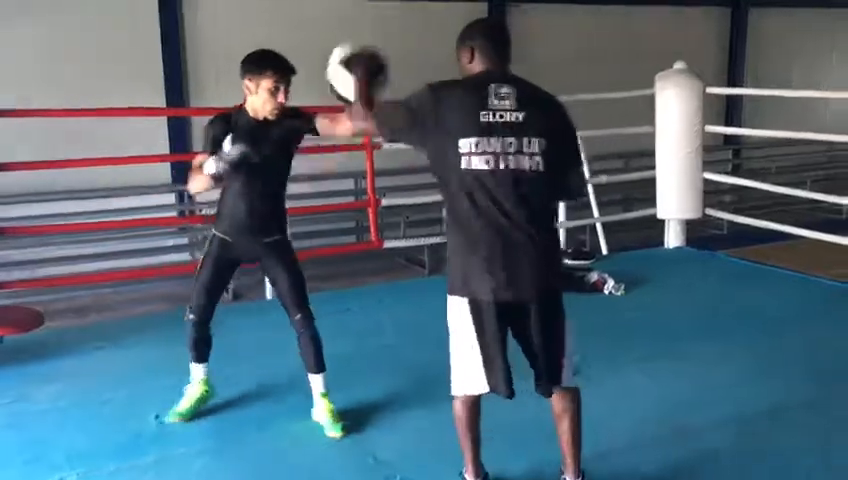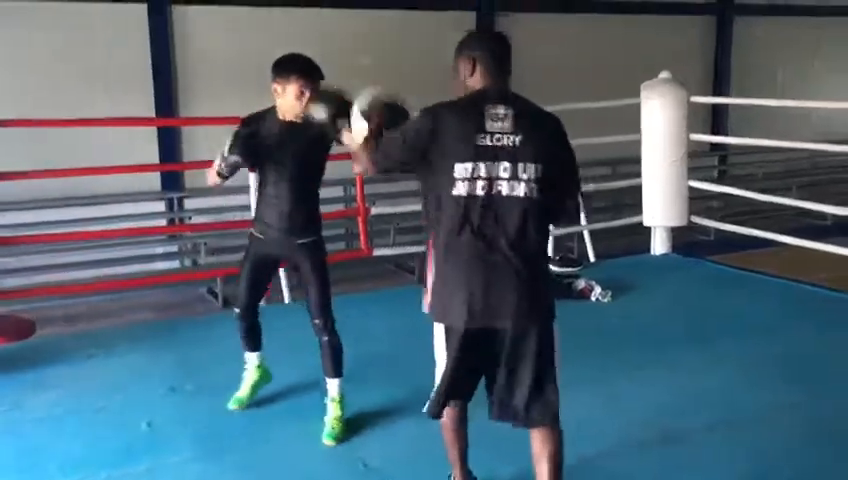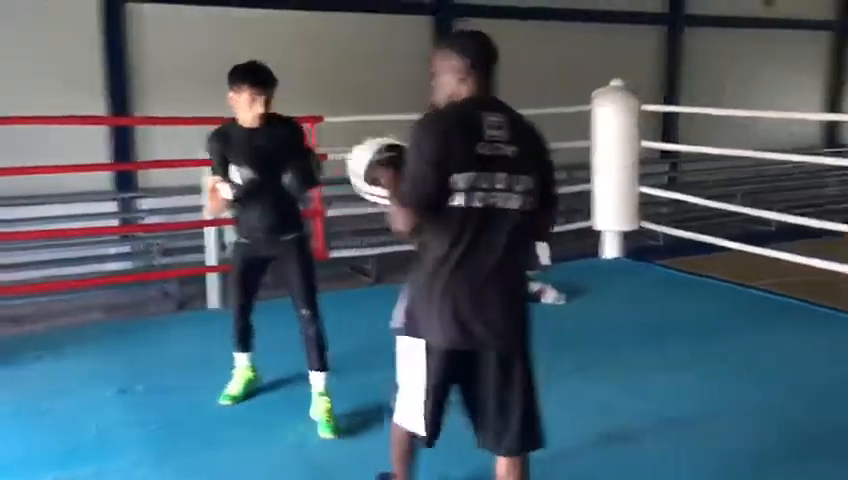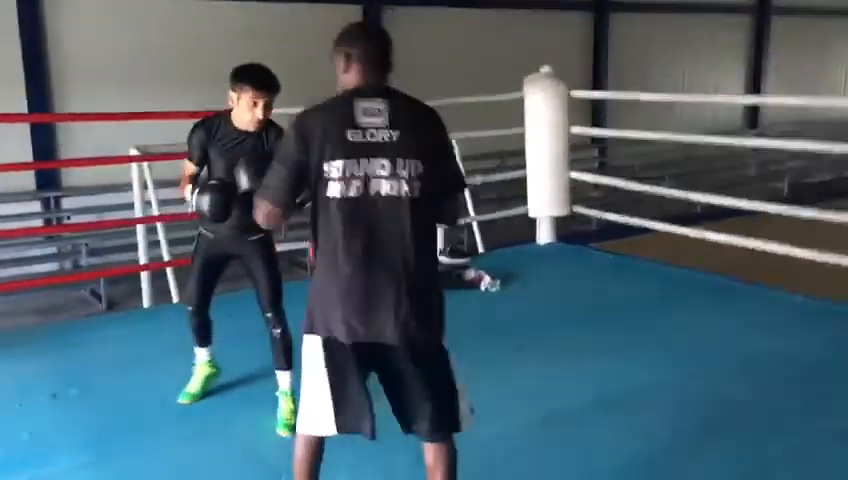
dt=0.4s
person 1, frame 1
left shoulder: (443, 100)
right shoulder: (547, 106)
left elbow: (367, 121)
right elbow: (573, 187)
left hip: (475, 269)
right hip: (537, 265)
left knee: (466, 380)
right knee: (559, 378)
person 1, frame 2
left shoulder: (439, 121)
right shoulder: (546, 126)
left elbow: (369, 160)
right elbow: (568, 210)
left wrist: (362, 136)
left hip: (459, 290)
right hip: (524, 292)
left knee: (451, 394)
right knee: (540, 411)
person 1, frame 3
left shoulder: (436, 128)
right shoulder: (529, 138)
left elbow: (405, 220)
right elbow: (541, 225)
left wrist: (388, 181)
left hip: (437, 304)
right hip: (503, 308)
left knee: (411, 408)
right knee: (511, 435)
person 1, frame 4
left shoulder: (312, 123)
right shoulder: (425, 121)
left elbow: (267, 215)
right elbow: (450, 211)
left hip: (335, 301)
right hip: (410, 301)
left knee: (313, 417)
right knee: (435, 423)
person 2, frame 1
left shoulder: (292, 121)
right shoulder: (222, 125)
right elbow: (195, 185)
right wrist: (224, 160)
left hip: (272, 237)
right hip: (227, 235)
left knee: (301, 316)
right knee: (197, 314)
left ankle: (321, 402)
right ankle: (199, 385)
person 2, frame 2
left shoulder: (320, 125)
right shoulder: (254, 126)
right elbow: (213, 179)
left wrist: (340, 113)
right wrist: (226, 164)
left hip: (306, 238)
right hip: (264, 234)
left knee: (322, 320)
right knee: (244, 308)
left ankle: (334, 404)
right ankle: (255, 371)
person 2, frame 3
left shoulder: (288, 129)
right shoulder: (222, 140)
left elbow: (311, 172)
right elbow: (214, 206)
left wrist: (305, 179)
right wrist: (231, 188)
left hip: (289, 236)
right hip: (249, 238)
left knee: (308, 313)
right knee: (240, 310)
left ankle: (321, 399)
right ankle: (244, 373)
person 2, frame 4
left shoulder: (275, 137)
right shoulder: (205, 131)
right elbow: (188, 176)
right wrist: (195, 192)
left hip: (255, 236)
right hip: (213, 233)
left knee: (273, 314)
right knee: (195, 304)
left ankle: (286, 396)
right ankle: (205, 367)
